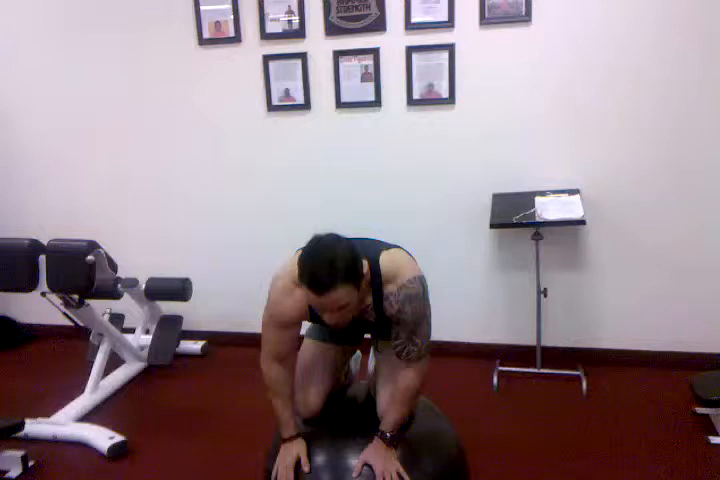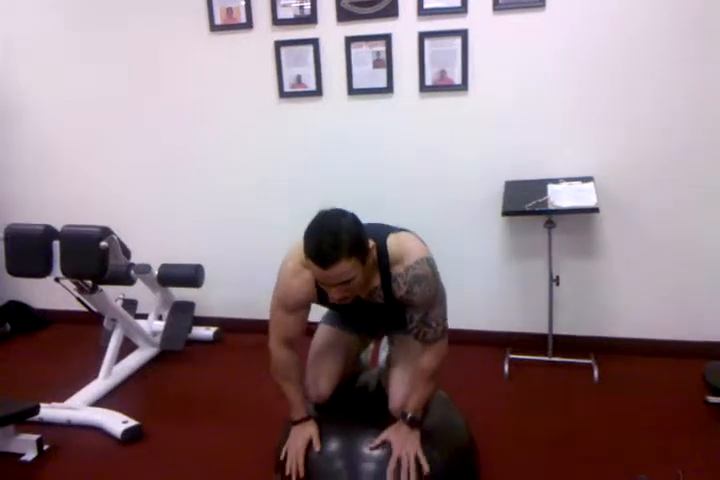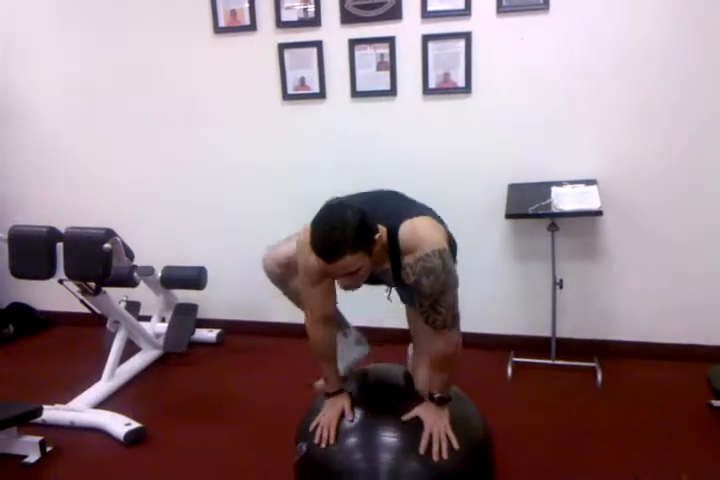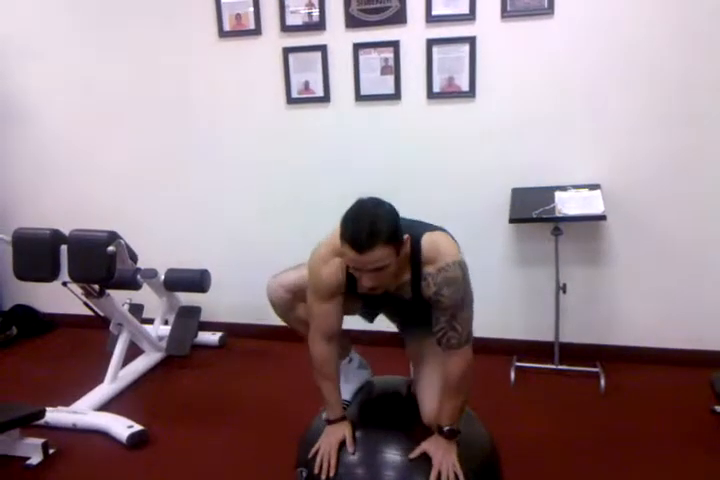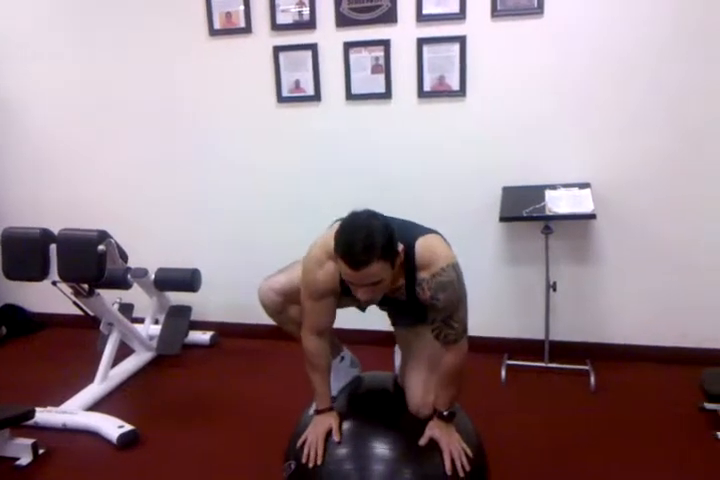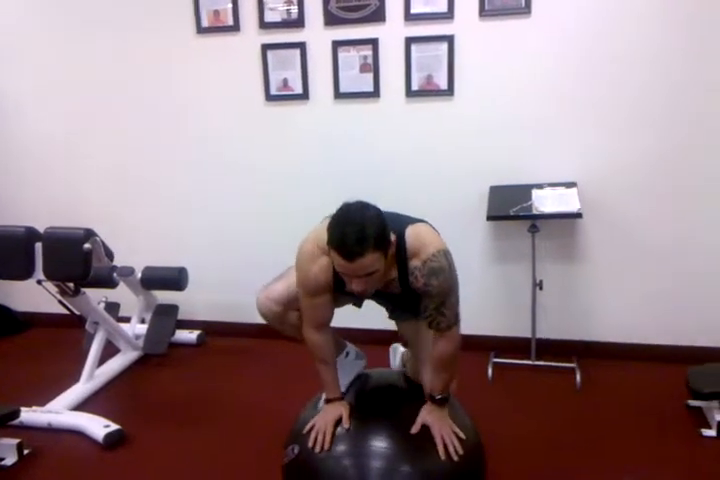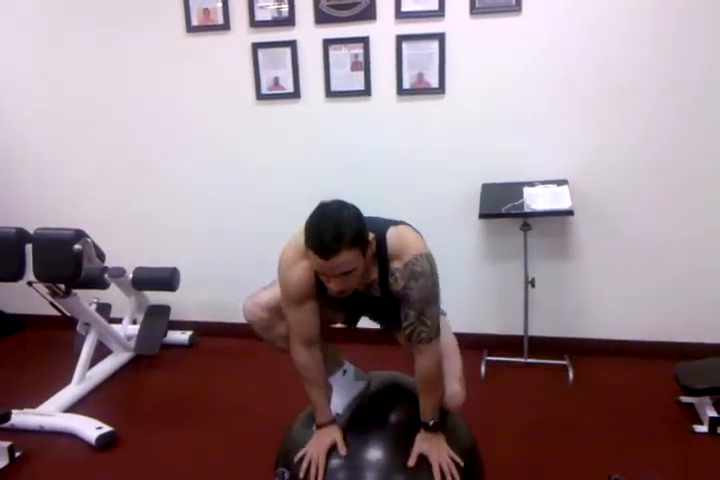
dt=0.7s
person 1, frame 1
left shoulder: (403, 284)
right shoulder: (287, 289)
left elbow: (412, 367)
right elbow: (275, 362)
left wrist: (385, 441)
right wrist: (290, 437)
left hip: (390, 318)
right hip: (332, 323)
left knee: (391, 412)
right knee: (306, 408)
left ankle: (378, 379)
right ankle: (341, 377)
person 1, frame 2
left shoulder: (412, 267)
right shoulder: (296, 272)
left elbow: (434, 346)
right elbow: (281, 346)
left wrist: (409, 422)
right wrist: (300, 419)
left hip: (407, 310)
right hip: (350, 312)
left knee: (401, 406)
right knee: (318, 393)
left ankle: (392, 364)
right ankle: (354, 364)
person 1, frame 3
left shoulder: (425, 252)
right shoulder: (312, 246)
left elbow: (446, 335)
right elbow: (319, 322)
left wrist: (437, 402)
right wrist: (334, 392)
left hip: (413, 258)
right hip: (360, 251)
left knee: (426, 383)
right knee: (274, 262)
left ankle: (416, 361)
right ankle: (349, 341)
person 1, frame 4
left shoulder: (443, 265)
right shoulder: (328, 258)
left elbow: (458, 355)
right elbow: (323, 339)
left wrist: (445, 435)
right wrist: (335, 419)
left hip: (424, 310)
right hip: (362, 297)
left knee: (434, 416)
right knee: (279, 291)
left ankle: (421, 376)
right ankle: (351, 366)
person 1, frame 5
left shoulder: (436, 267)
right shoulder: (322, 258)
left elbow: (454, 346)
right elbow: (315, 334)
left wrist: (443, 418)
right wrist: (323, 409)
left hip: (415, 302)
left knee: (423, 407)
right knee: (271, 294)
left ankle: (407, 363)
right ankle: (341, 362)
person 1, frame 6
left shoulder: (428, 257)
right shoulder: (314, 253)
left elbow: (445, 335)
right elbow: (316, 328)
left wrist: (438, 403)
right wrist: (333, 398)
left hip: (410, 294)
left knee: (440, 385)
right knee: (269, 304)
left ankle: (406, 362)
right ankle: (345, 358)
person 1, frame 7
left shoulder: (409, 260)
right shoulder: (295, 260)
left elbow: (426, 349)
right elbow: (305, 345)
left wrist: (430, 429)
right wrist: (324, 423)
left hip: (397, 301)
right hip: (344, 306)
left knee: (452, 396)
right knee: (256, 311)
right ankle: (343, 377)
